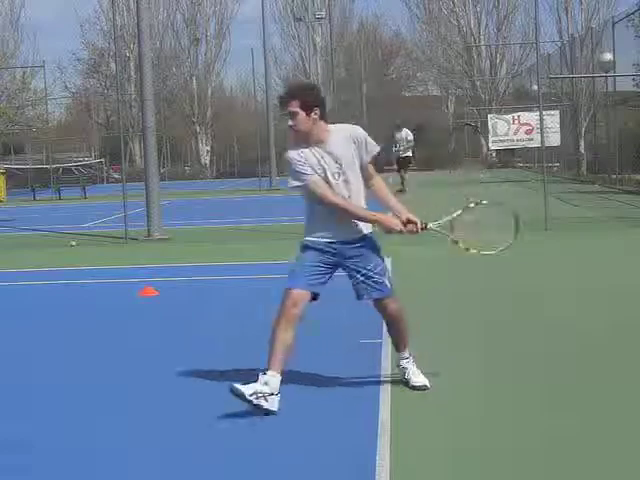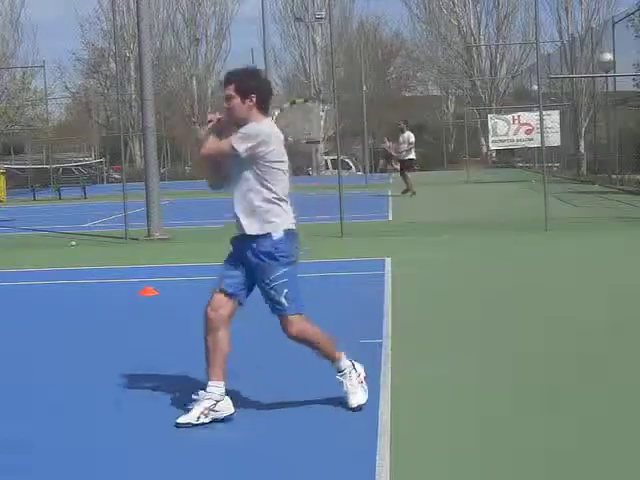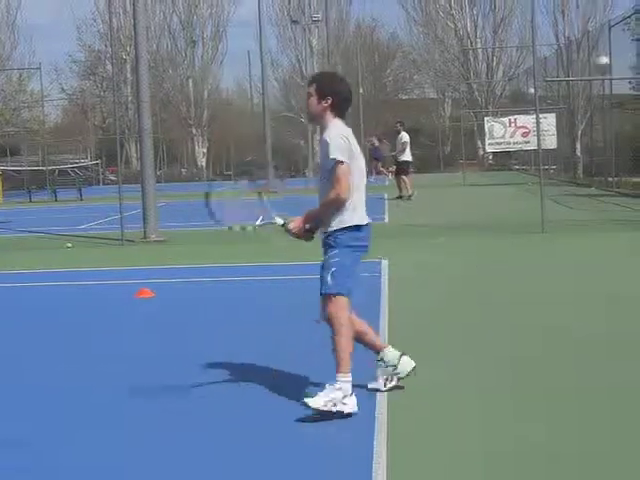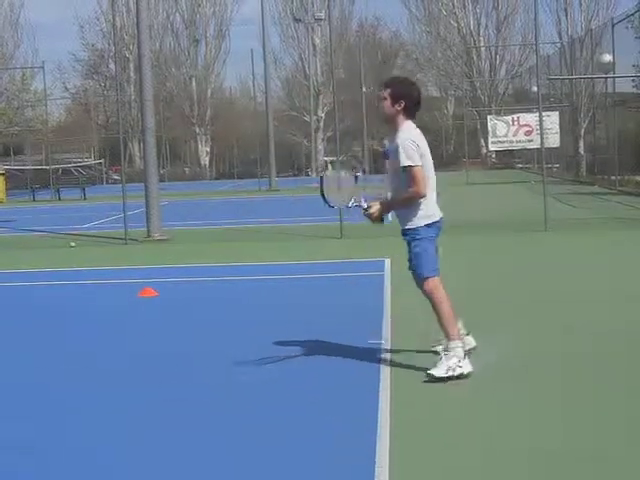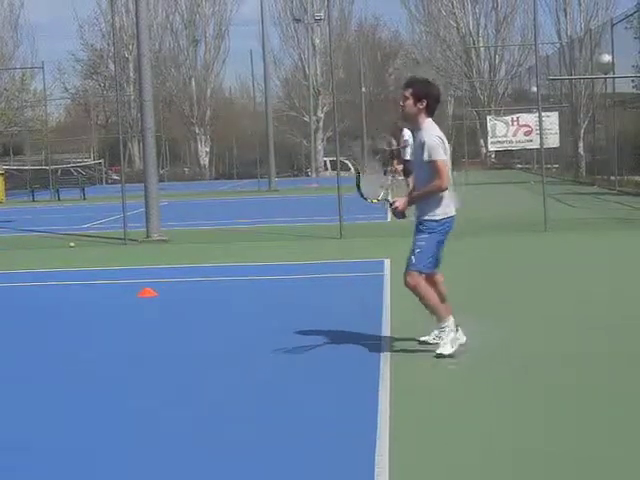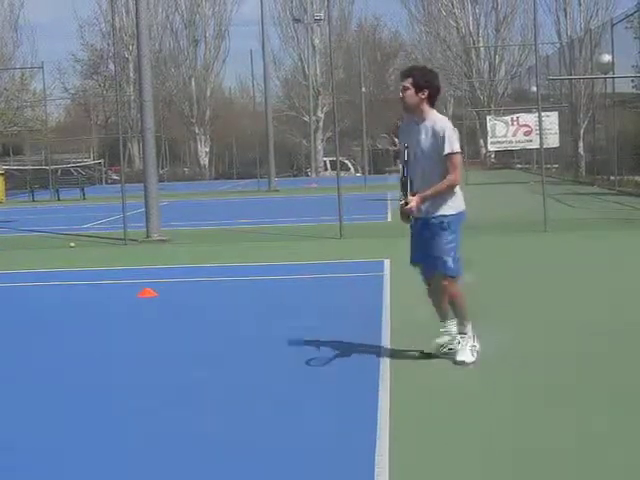
dt=0.5s
person 1, frame 1
left shoulder: (353, 136)
right shoulder: (295, 156)
left elbow: (372, 179)
right elbow: (333, 201)
left wrist: (401, 212)
right wrist: (383, 220)
left hip: (358, 240)
right hip: (318, 244)
left knee: (391, 308)
right knee: (293, 305)
left ankle: (406, 363)
right ankle: (267, 386)
person 1, frame 2
left shoulder: (261, 132)
right shoulder: (244, 136)
left elbow: (206, 154)
right elbow: (215, 173)
left wrist: (214, 130)
right wrist: (218, 126)
left hip: (273, 241)
right hip: (247, 240)
left knee: (293, 325)
right knee: (216, 311)
left ankle: (347, 370)
right ankle: (215, 397)
person 1, frame 3
left shoulder: (333, 135)
right shoulder: (338, 135)
left elbow: (342, 193)
left wrist: (306, 220)
right wrist: (311, 222)
left hip: (347, 233)
right hip: (346, 231)
left knee: (335, 306)
right knee: (336, 307)
left ankle: (343, 390)
right ankle: (392, 359)
person 1, frame 4
left shoulder: (403, 139)
right shoulder: (409, 135)
left elbow: (418, 189)
left wrist: (384, 207)
right wrist: (385, 205)
left hip: (420, 224)
right hip: (421, 221)
left knee: (431, 284)
right knee: (427, 281)
left ankle: (456, 355)
right ankle: (459, 334)
person 1, frame 5
left shoulder: (430, 137)
right shoulder: (420, 133)
left elbow: (443, 183)
left wrist: (408, 200)
right wrist: (407, 199)
left hip: (436, 218)
right hip: (429, 216)
left knee: (413, 278)
right knee: (430, 274)
left ankle: (450, 329)
right ankle: (446, 326)
person 1, frame 6
left shoulder: (442, 127)
right shoulder: (407, 125)
left elbow: (454, 177)
left wrist: (420, 198)
right wrist: (408, 201)
left hip: (445, 214)
right hip: (422, 215)
left knee: (446, 281)
right knee: (429, 276)
left ankle: (467, 335)
right ankle: (449, 327)
